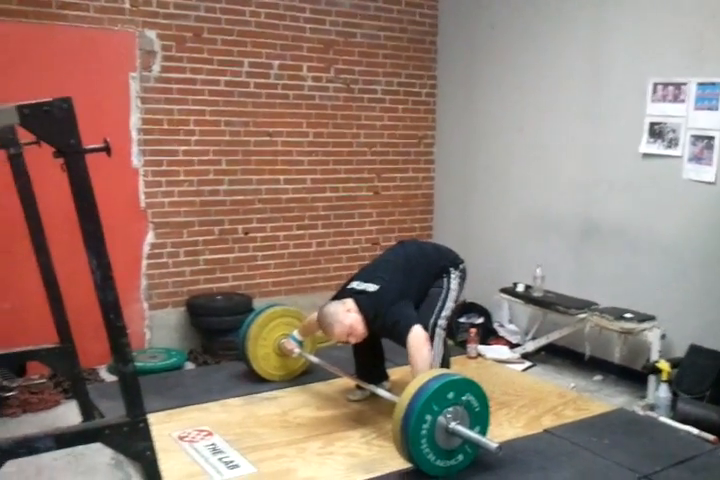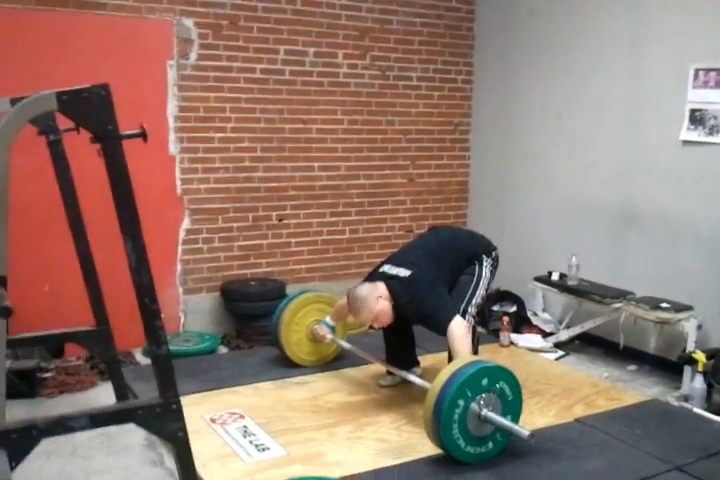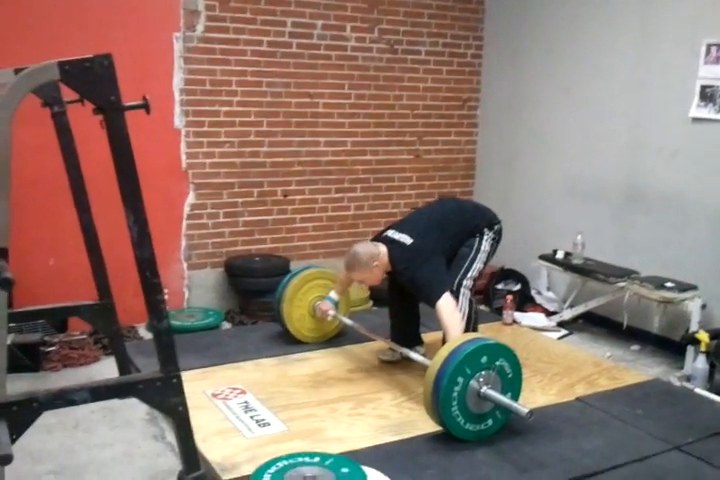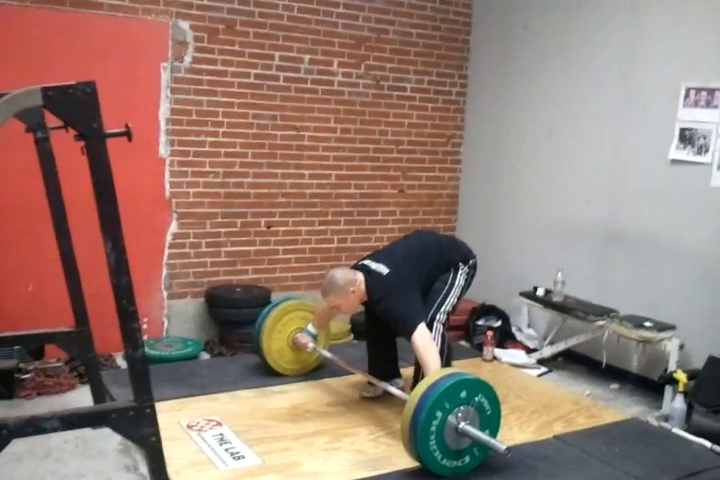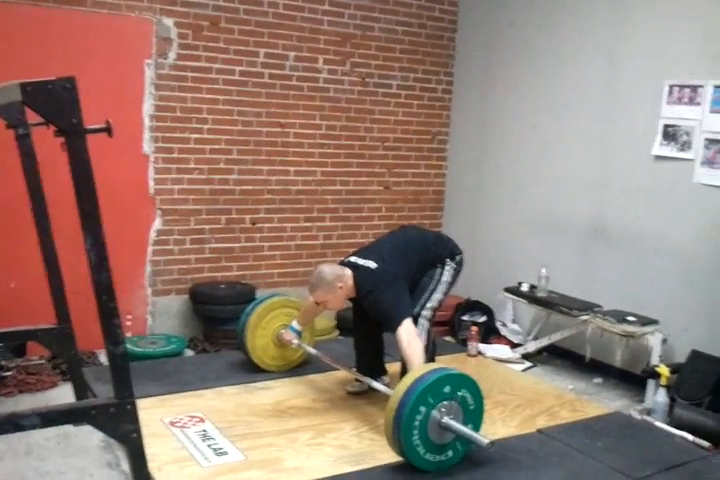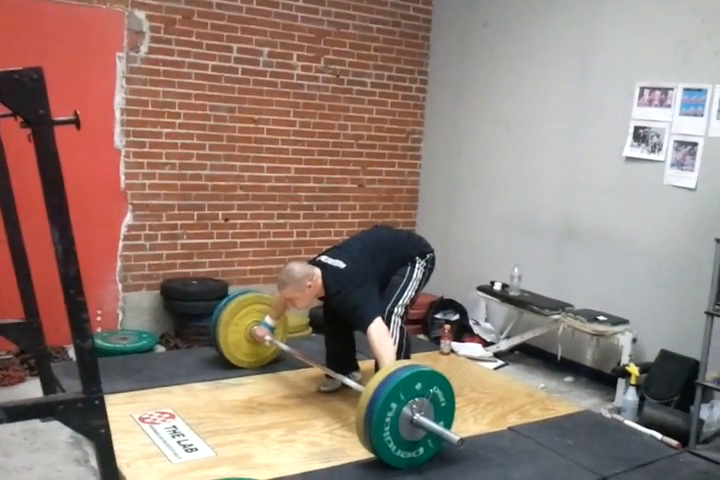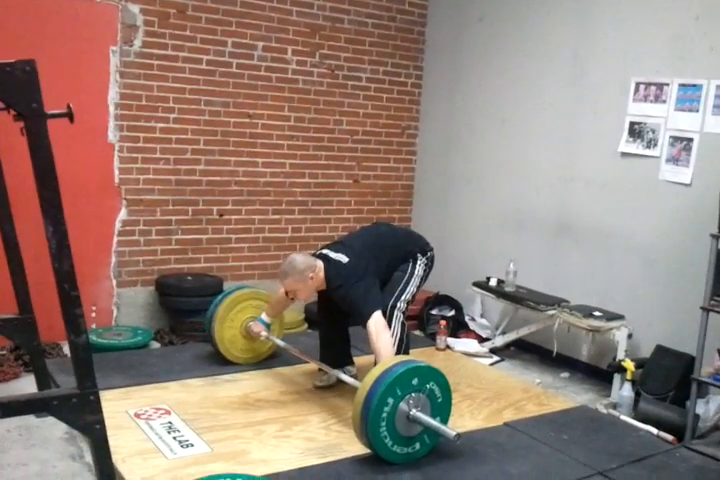
dt=0.3s
person 1, frame 1
left shoulder: (383, 308)
right shoulder: (342, 303)
left elbow: (418, 338)
right elbow: (318, 318)
right wrist: (295, 338)
left hip: (445, 269)
right hip: (409, 261)
left knee: (432, 327)
right knee: (366, 327)
right ankle: (374, 380)
person 1, frame 2
left shoulder: (416, 294)
right shoulder: (373, 286)
left elbow: (459, 328)
right elbow: (350, 302)
right wrist: (328, 323)
left hip: (478, 257)
right hip: (441, 247)
left knee: (460, 315)
right knee: (396, 314)
right ankle: (404, 366)
person 1, frame 3
left shoulder: (413, 263)
right shoulder: (377, 248)
left elbow: (446, 306)
right elbow: (352, 269)
right wrist: (332, 298)
left hip: (481, 228)
right hip: (447, 224)
left knee: (458, 288)
right knee: (399, 284)
right ankle: (408, 343)
person 1, frame 4
left shoulder: (389, 293)
right shoulder: (354, 278)
left elbow: (421, 338)
right elbow: (328, 306)
right wrist: (310, 332)
left hip: (456, 262)
right hip: (422, 256)
left knee: (431, 321)
right knee: (376, 316)
right ankle: (387, 377)
person 1, frame 5
left shoulder: (378, 288)
right shoulder: (341, 273)
left elbow: (407, 334)
right elbow: (315, 302)
right wrist: (295, 329)
left hip: (443, 258)
right hip: (410, 253)
left knee: (416, 317)
right knee: (365, 313)
right ankle: (372, 374)
person 1, frame 6
left shoulder: (346, 287)
right shoulder: (311, 273)
left elbow: (377, 331)
right elbow: (284, 297)
right wrist: (268, 324)
left hip: (414, 257)
right hip: (379, 254)
left knee: (389, 313)
right knee: (334, 311)
right ankle: (344, 370)
person 1, frame 7
left shoulder: (348, 281)
right shoulder: (313, 266)
left elbow: (377, 326)
right elbow: (284, 296)
right wrist: (263, 321)
left hip: (414, 256)
right hip: (379, 251)
left knee: (390, 309)
right knee: (330, 305)
right ankle: (340, 366)
